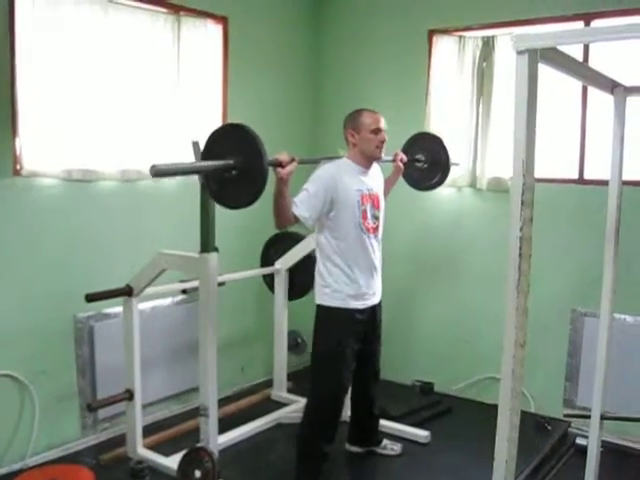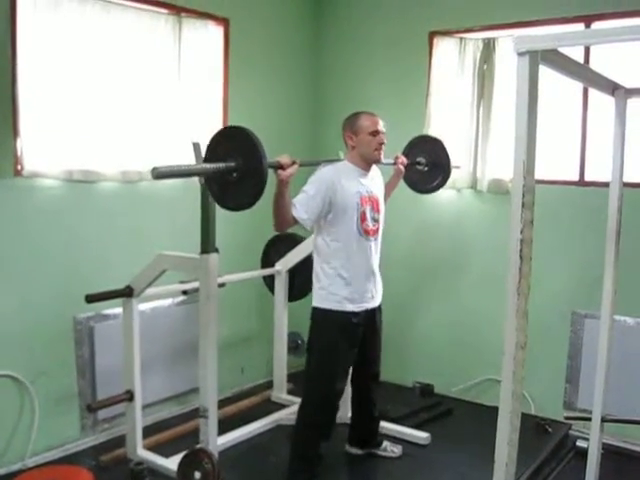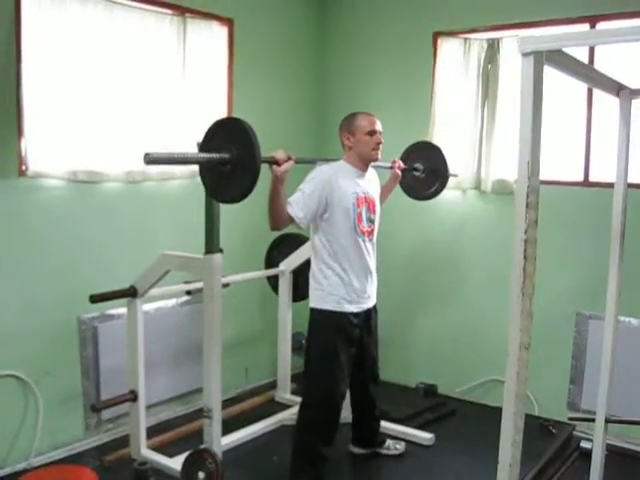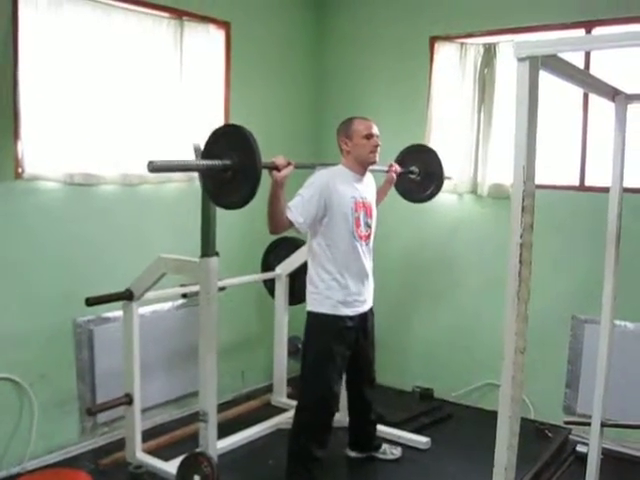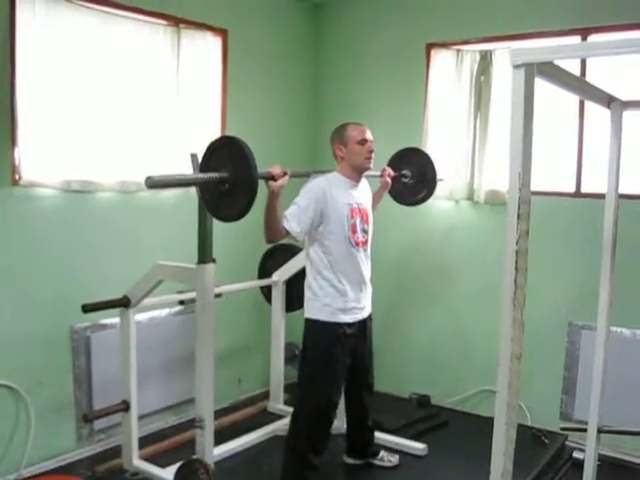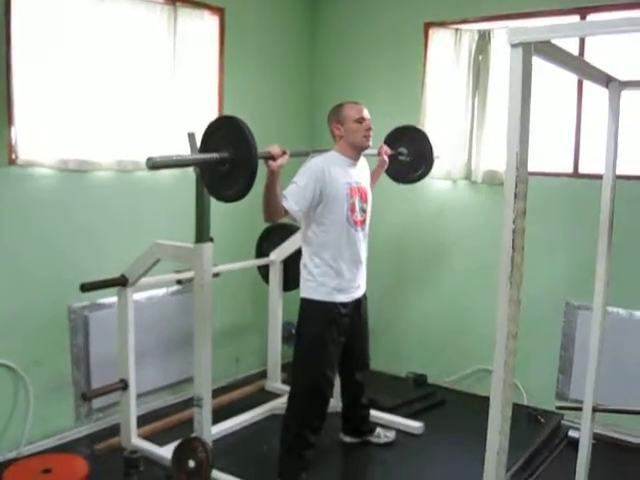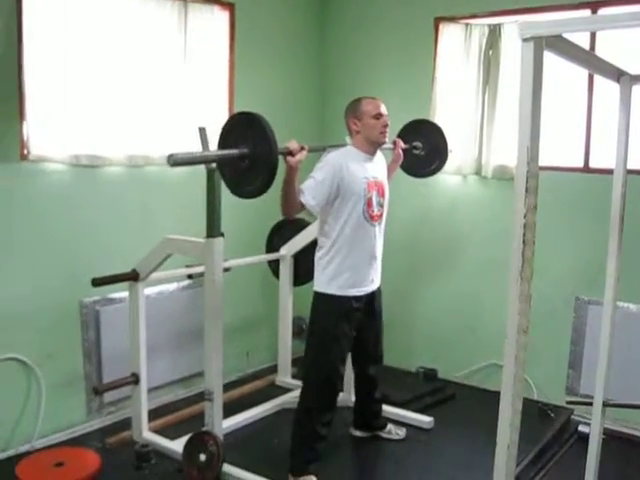
dt=0.4s
person 1, frame 1
left shoulder: (374, 173)
right shoulder: (330, 176)
right elbow: (286, 221)
left wrist: (397, 172)
right wrist: (282, 182)
left hip: (371, 296)
right hip: (339, 301)
left knee: (367, 377)
right knee: (328, 387)
left ankle: (364, 437)
person 1, frame 2
left shoulder: (374, 176)
right shoulder: (329, 178)
right elbow: (284, 223)
left wrist: (398, 175)
right wrist: (282, 184)
left hip: (370, 299)
right hip: (336, 304)
left knee: (367, 378)
right knee: (323, 391)
left ankle: (364, 438)
person 1, frame 3
left shoulder: (371, 177)
right shoulder: (326, 178)
right elbow: (279, 221)
left wrist: (394, 180)
right wrist: (277, 179)
left hip: (366, 300)
right hip: (333, 305)
left knee: (366, 378)
right knee: (325, 392)
left ankle: (367, 438)
person 1, frame 4
left shoulder: (367, 182)
right shoulder: (325, 182)
right elbow: (278, 225)
left wrist: (389, 182)
right wrist: (277, 184)
left hip: (362, 303)
right hip: (330, 308)
left knee: (363, 381)
right knee: (319, 395)
left ankle: (363, 441)
person 1, frame 5
left shoulder: (362, 188)
right shoulder: (320, 189)
right elbow: (274, 234)
left wrist: (384, 188)
right wrist: (273, 194)
left hip: (361, 310)
right hip: (329, 316)
left knee: (361, 389)
right knee: (318, 403)
left ankle: (361, 448)
person 1, frame 6
left shoulder: (361, 166)
right shoulder: (319, 168)
right elbow: (273, 214)
left wrist: (381, 167)
right wrist: (273, 174)
left hip: (356, 289)
right hip: (324, 295)
left knee: (356, 368)
right knee: (313, 383)
left ankle: (357, 426)
person 1, frame 7
left shoulder: (377, 161)
right shoulder: (337, 163)
right elbow: (291, 209)
left wrist: (396, 161)
right wrist: (291, 169)
left hip: (369, 284)
right hip: (337, 289)
left knee: (369, 361)
right knee: (324, 377)
left ankle: (368, 420)
